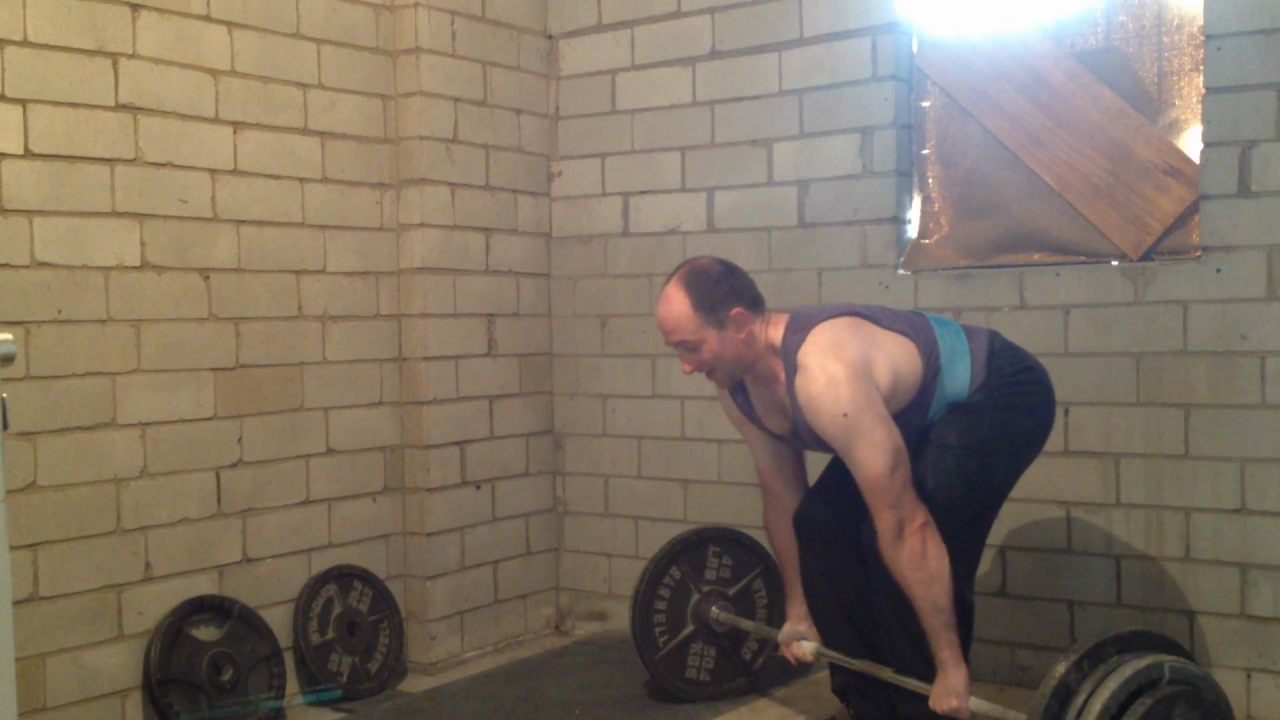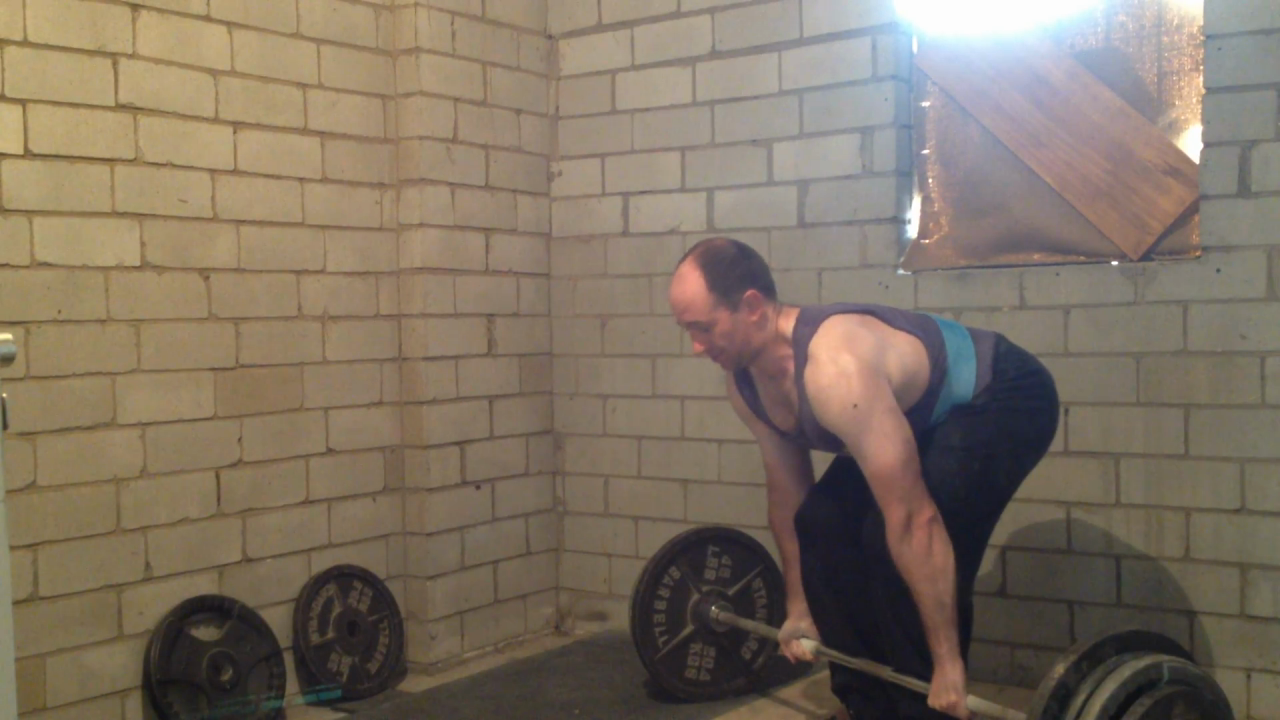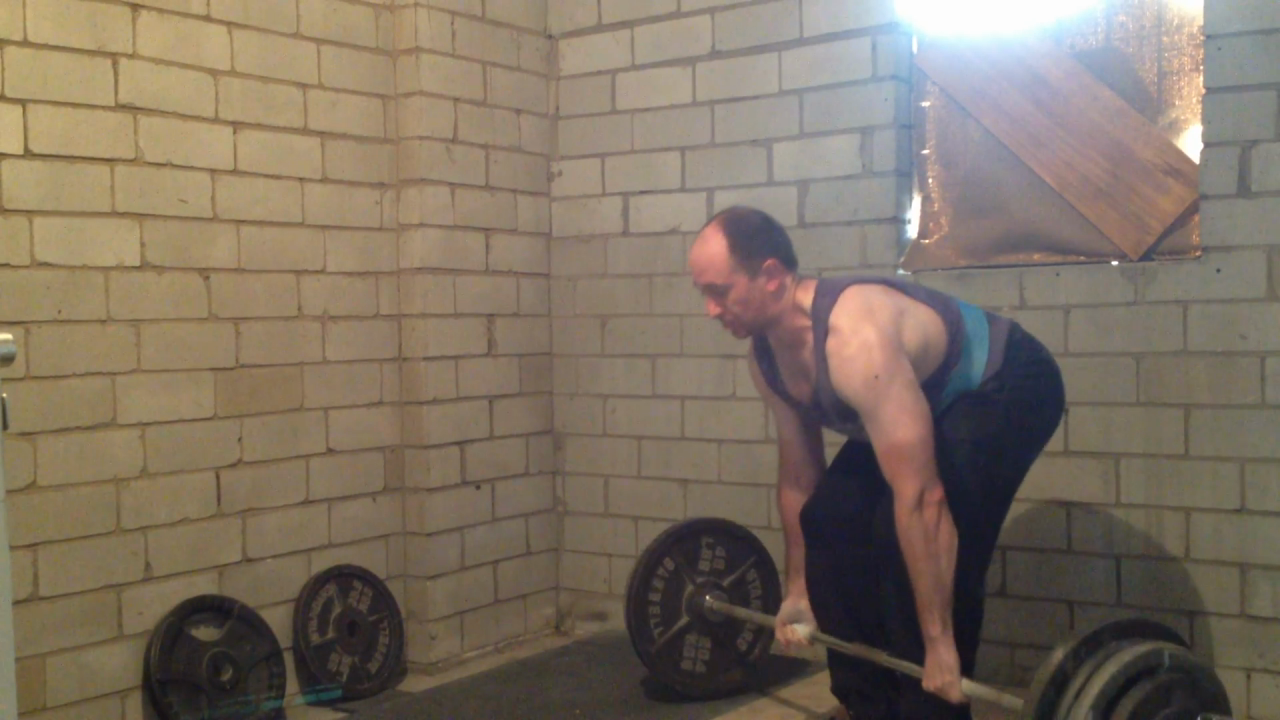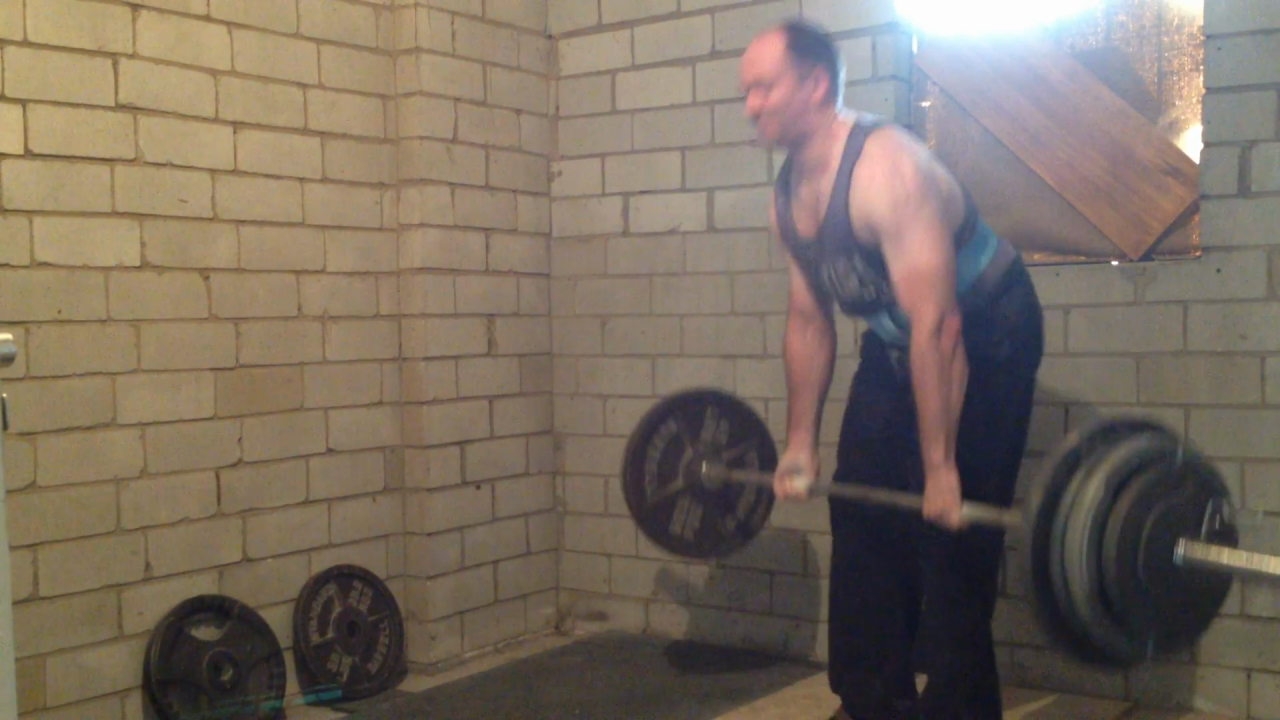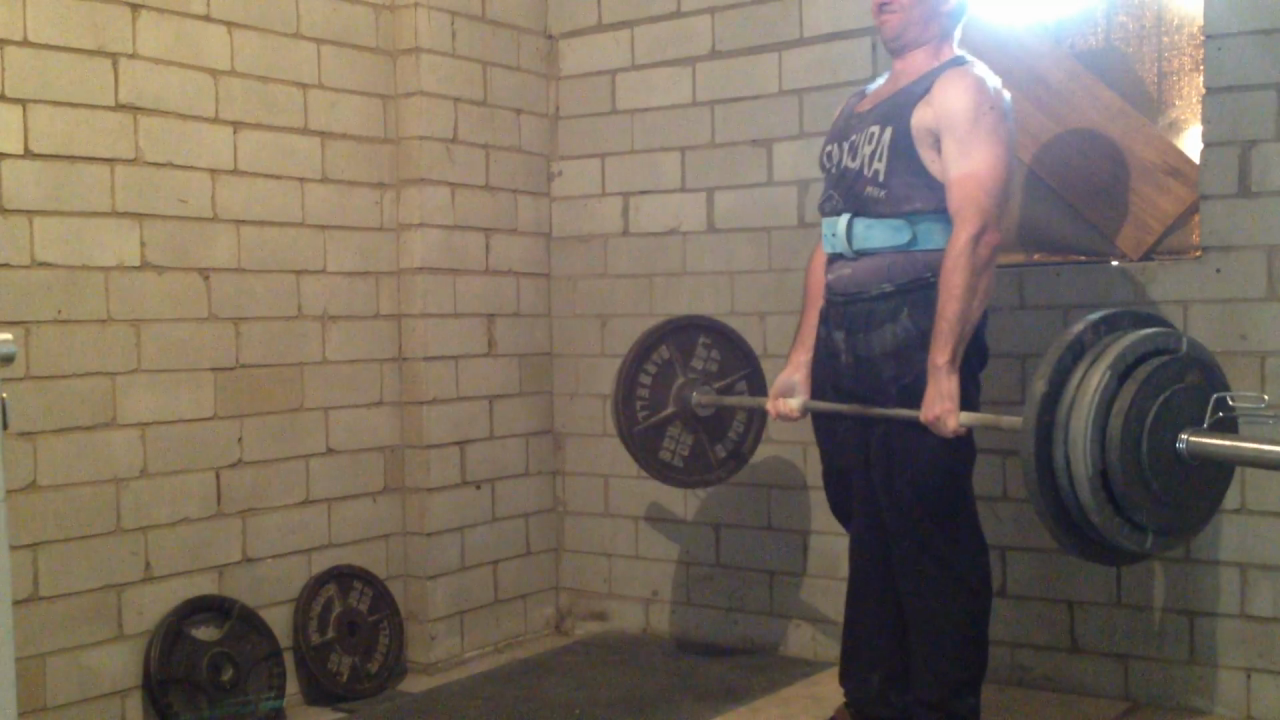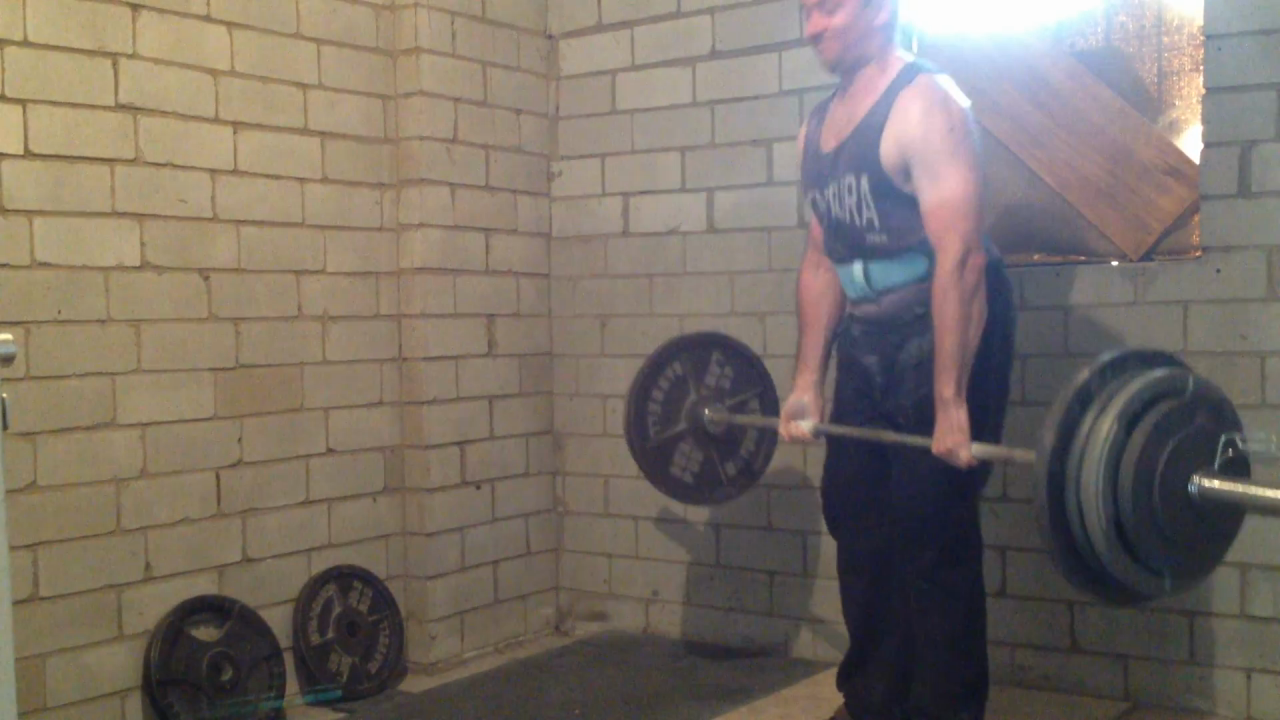
dt=0.7s
person 1, frame 1
left shoulder: (826, 376)
right shoulder: (738, 388)
left elbow: (905, 524)
right elbow: (781, 499)
left wrist: (951, 667)
right wrist: (798, 609)
left hip: (1000, 396)
right hip: (924, 406)
left knee: (887, 540)
right knee: (823, 524)
person 1, frame 2
left shoulder: (836, 371)
right shoulder: (746, 382)
left elbow: (912, 520)
right elbow: (787, 494)
left wrist: (948, 664)
right wrist: (798, 607)
left hip: (1003, 401)
right hip: (928, 408)
left knee: (893, 539)
right knee: (822, 525)
person 1, frame 3
left shoulder: (856, 342)
right shoulder: (767, 355)
left elbow: (920, 500)
right elbow: (798, 471)
left wrist: (940, 645)
right wrist: (796, 590)
left hip: (1007, 390)
right hip: (929, 396)
left knee: (903, 537)
right knee: (829, 521)
person 1, frame 4
left shoulder: (886, 170)
right shoulder: (789, 192)
left elbow: (937, 327)
right elbow: (808, 322)
left wrist: (941, 470)
right wrist: (799, 444)
left hip: (983, 335)
right hip: (896, 345)
left knee: (948, 532)
right knee: (862, 524)
person 1, frame 5
left shoulder: (964, 91)
right shoulder: (861, 103)
left elbow: (976, 233)
left wrist: (945, 369)
right wrist: (802, 356)
left hip: (916, 335)
right hip: (844, 337)
left knee: (931, 534)
right knee: (867, 530)
person 1, frame 6
left shoulder: (923, 105)
right shoulder: (820, 121)
left elbow: (960, 259)
left wrist: (950, 402)
right wrist: (806, 381)
left hip: (948, 336)
right hip: (870, 340)
left knee: (933, 535)
right knee: (857, 524)
